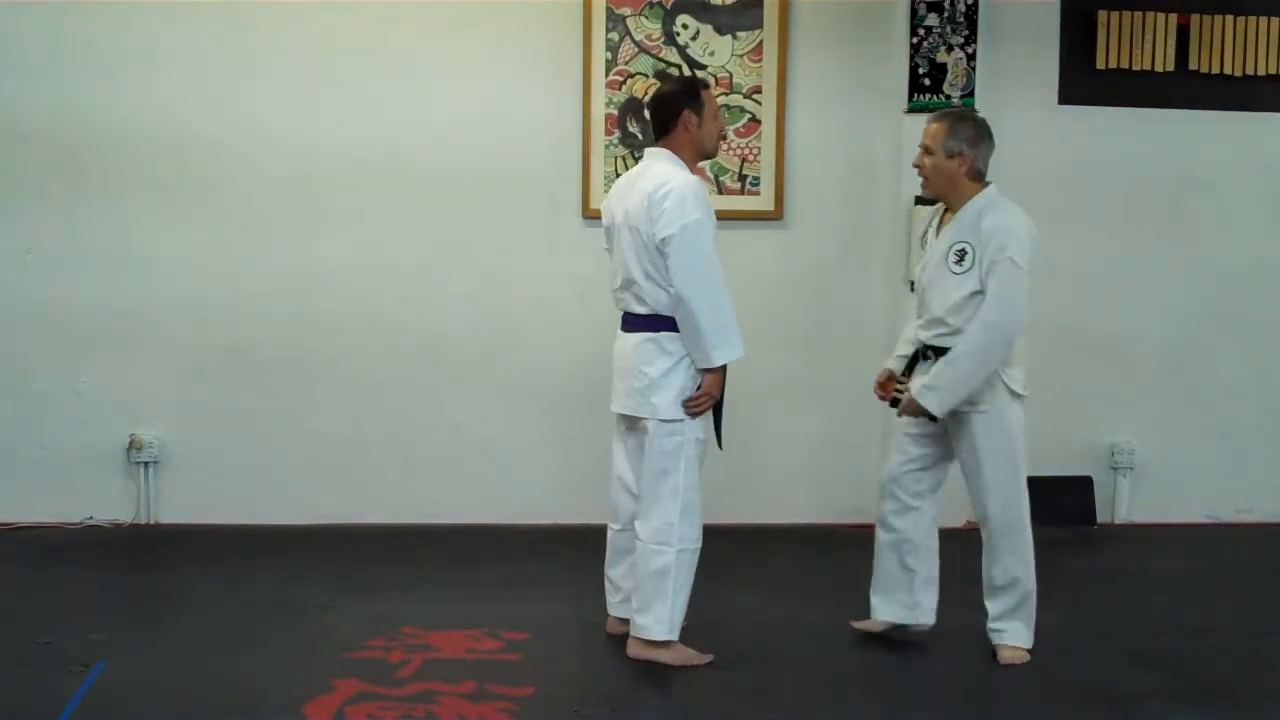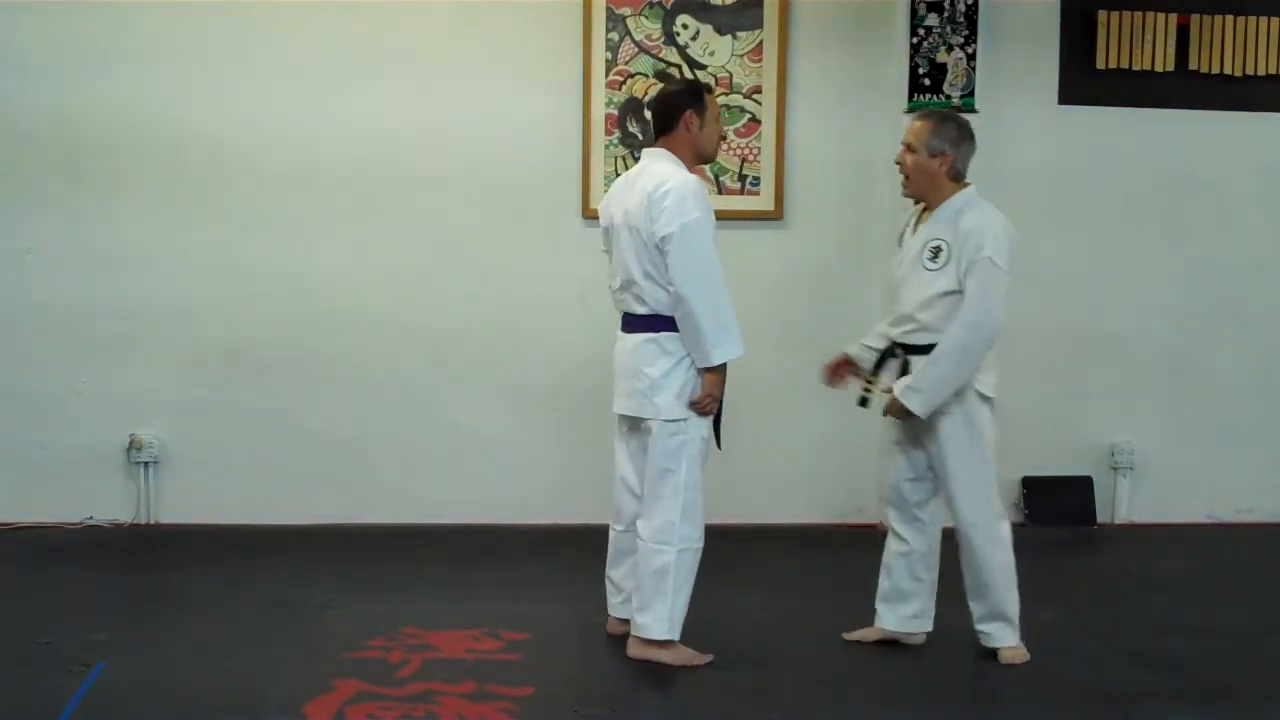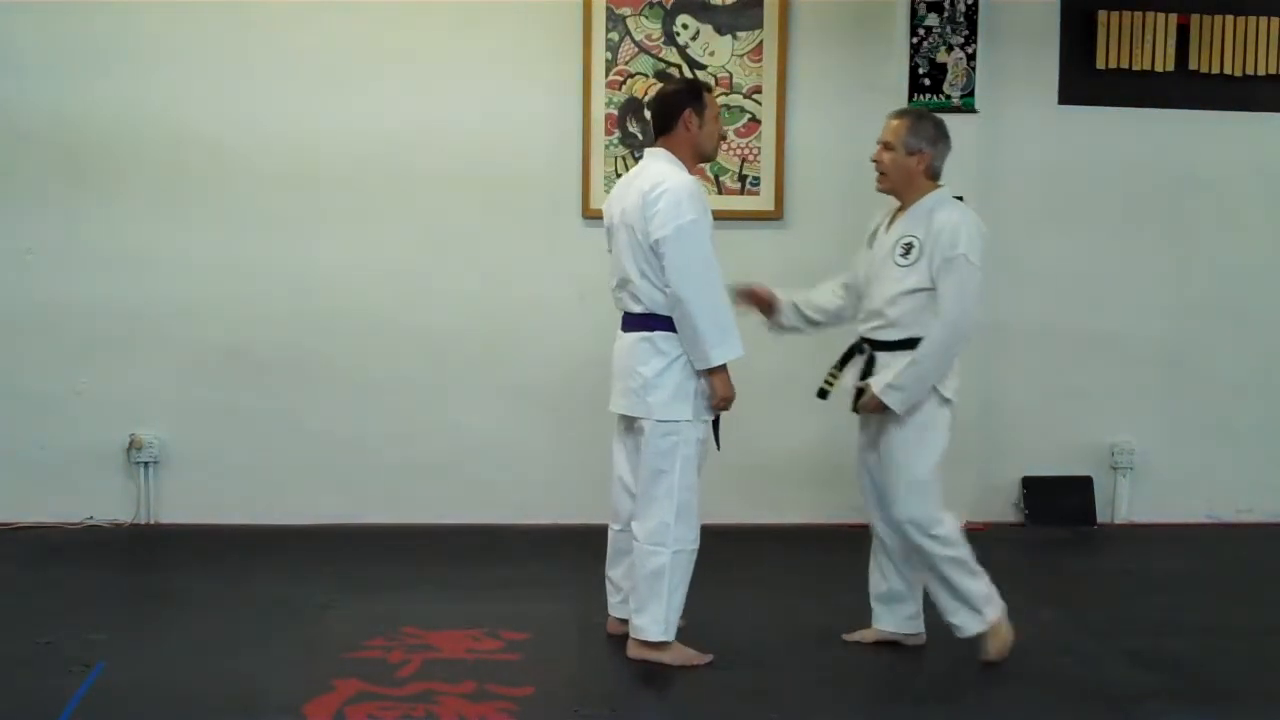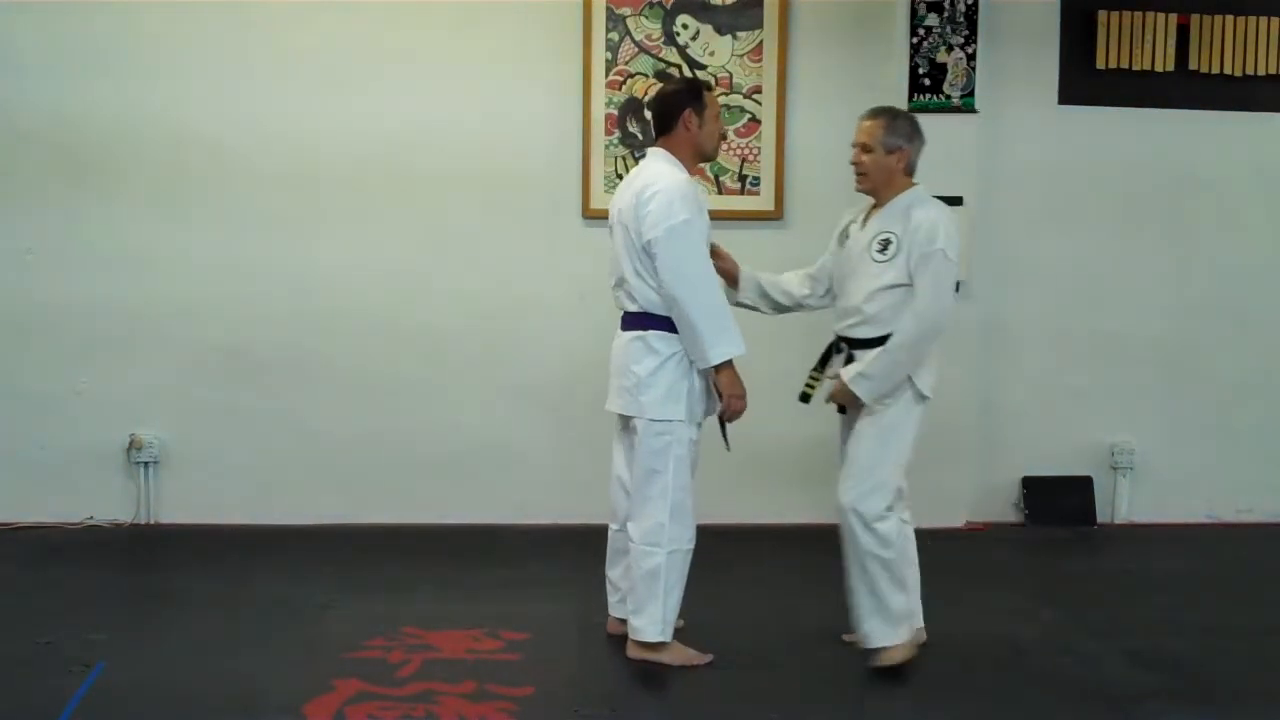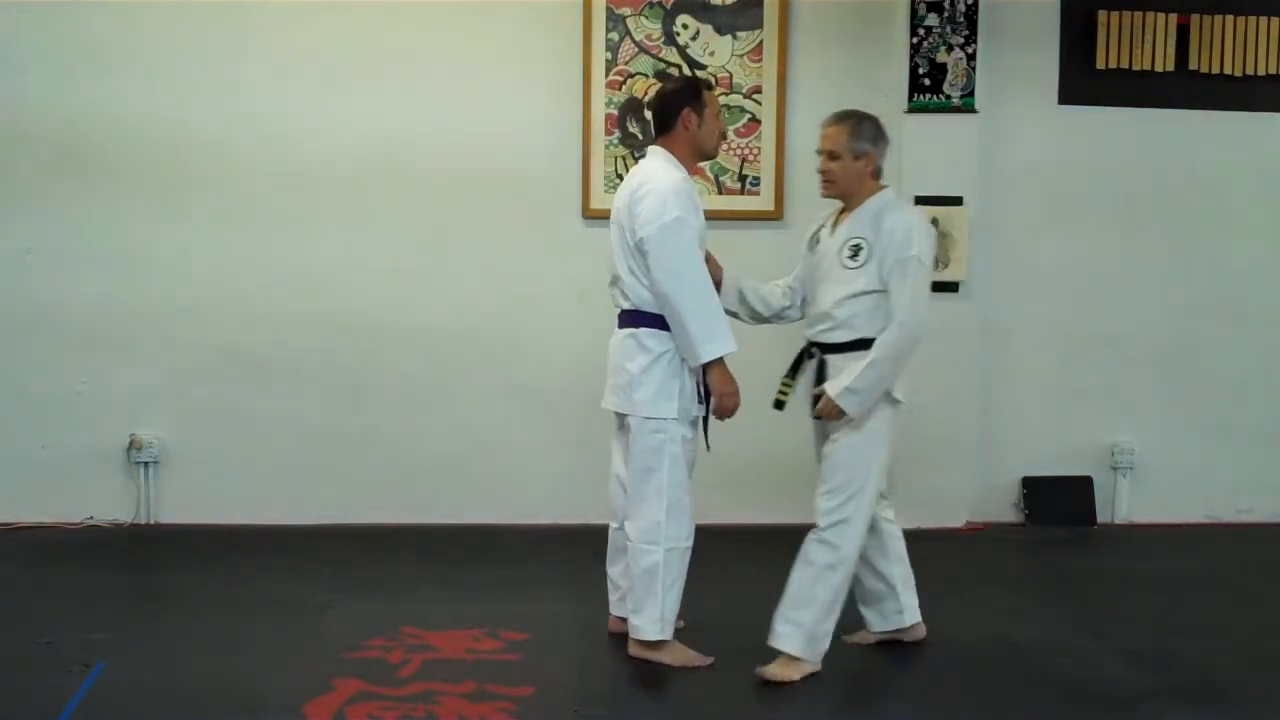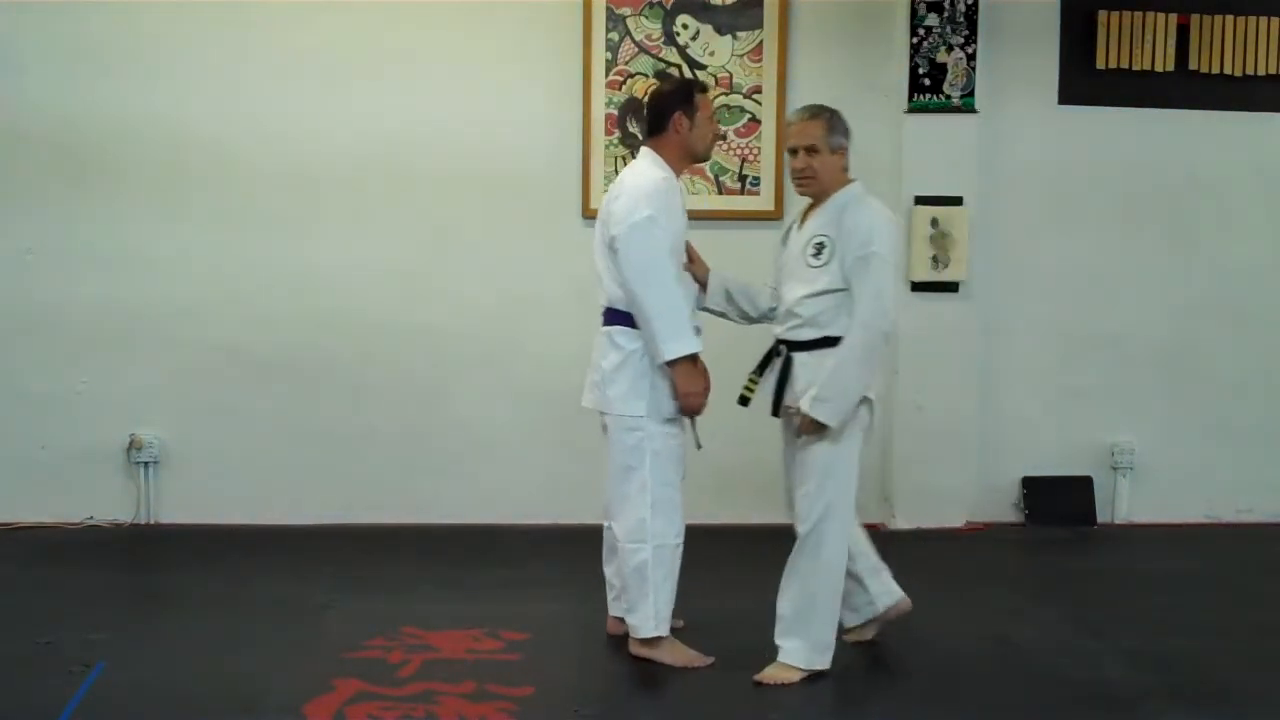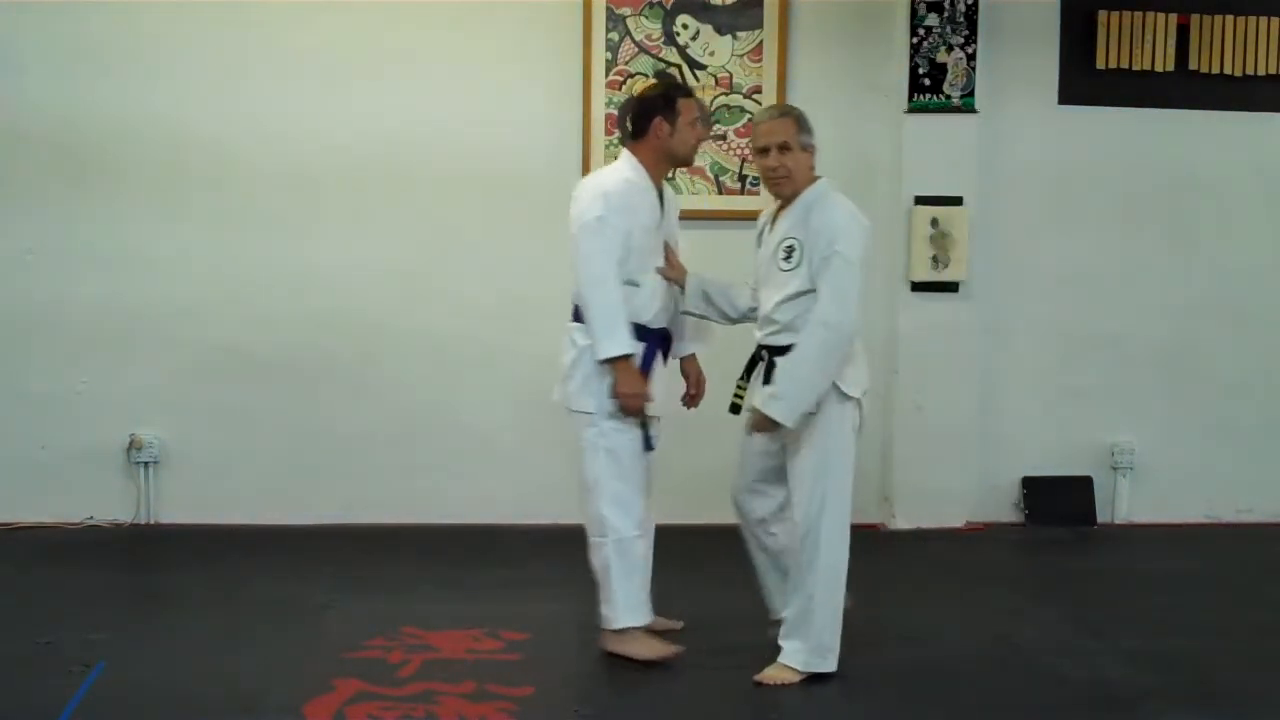
dt=0.2s
person 1, frame 1
left shoulder: (626, 185)
right shoulder: (682, 190)
right elbow: (697, 287)
right wrist: (714, 365)
left hip: (636, 347)
right hip: (670, 357)
left knee: (634, 494)
right knee: (670, 505)
left ankle: (625, 609)
right ankle: (652, 633)
person 1, frame 2
left shoulder: (623, 187)
right shoulder: (682, 188)
right elbow: (697, 286)
right wrist: (714, 365)
left hip: (636, 347)
right hip: (672, 358)
left knee: (636, 495)
right knee: (673, 505)
left ankle: (625, 609)
right ankle: (652, 633)
person 1, frame 3
left shoulder: (629, 185)
right shoulder: (679, 189)
right elbow: (694, 288)
right wrist: (717, 366)
left hip: (637, 348)
right hip: (670, 358)
left knee: (636, 495)
right knee: (668, 505)
left ankle: (626, 610)
right ankle: (650, 634)
person 1, frame 4
left shoulder: (638, 182)
right shoulder: (674, 190)
right elbow: (691, 288)
right wrist: (724, 366)
left hip: (640, 349)
right hip: (667, 358)
left knee: (635, 496)
right knee: (663, 505)
left ankle: (626, 609)
right ankle: (648, 634)
person 1, frame 5
left shoulder: (647, 180)
right shoulder: (669, 188)
right elbow: (682, 287)
left wrist: (701, 360)
right wrist: (716, 364)
left hip: (644, 351)
right hip: (661, 358)
left knee: (636, 496)
right knee: (662, 505)
left ankle: (628, 609)
right ankle: (650, 633)
person 1, frame 6
left shoulder: (654, 184)
right shoulder: (647, 188)
right elbow: (649, 285)
left wrist: (687, 356)
right wrist: (683, 362)
left hip: (644, 357)
right hip: (640, 358)
left knee: (632, 496)
right knee: (651, 502)
left ankle: (626, 608)
right ankle: (648, 631)
person 1, frame 7
left shoulder: (659, 196)
right shoulder: (607, 190)
right elbow: (600, 286)
left wrist: (685, 355)
right wrist: (622, 365)
left hip: (636, 356)
right hip: (609, 361)
left knee: (627, 492)
right knee: (618, 498)
left ankle: (627, 610)
right ankle: (624, 625)
person 2, frame 1
left shoulder: (1004, 225)
right shoulder: (940, 220)
left elbow: (998, 326)
left wrist: (933, 392)
right wrist: (899, 365)
left hip: (982, 388)
right hip: (931, 380)
left knee: (1002, 512)
right knee: (902, 489)
left ankle: (1010, 629)
right ankle: (900, 607)
person 2, frame 2
left shoulder: (981, 226)
right shoulder: (919, 220)
left elbow: (978, 326)
left wrist: (916, 392)
right wrist: (864, 354)
left hip: (954, 389)
right hip: (913, 382)
left knee: (975, 513)
right knee: (907, 505)
left ankle: (1002, 630)
right ankle: (901, 618)
person 2, frame 3
left shoulder: (954, 226)
right shoulder: (888, 222)
left elbow: (953, 323)
right elbow: (848, 295)
left wrist: (894, 388)
right wrist: (781, 306)
left hip: (916, 385)
right hip: (880, 379)
left knee: (915, 510)
right knee: (885, 507)
left ankle: (983, 612)
right ankle: (897, 620)
person 2, frame 4
left shoulder: (931, 221)
right shoulder: (856, 221)
left elbow: (927, 318)
right elbow: (813, 286)
left wrist: (864, 379)
right wrist: (741, 279)
left hip: (893, 379)
right hip: (855, 374)
left knee: (862, 502)
right knee: (876, 502)
left ankle: (893, 626)
right ankle: (896, 619)
person 2, frame 5
left shoulder: (903, 226)
right shoulder: (827, 226)
left elbow: (907, 325)
right elbow: (790, 299)
left wrist: (851, 392)
right wrist: (724, 283)
left hip: (864, 385)
right hip: (830, 381)
left knee: (836, 514)
right knee: (866, 506)
left ankle: (799, 644)
right ankle: (898, 618)
person 2, frame 6
left shoulder: (867, 220)
right shoulder: (802, 220)
left elbow: (873, 323)
right elbow: (775, 304)
left wrist: (825, 401)
right wrist: (708, 282)
left hip: (836, 385)
right hip: (798, 380)
left knee: (817, 518)
right knee: (818, 509)
left ankle: (803, 649)
right ankle: (878, 599)
person 2, frame 7
left shoulder: (836, 218)
right shoulder: (773, 219)
left elbow: (834, 322)
left wrist: (782, 399)
right wrist: (687, 282)
left hip: (820, 384)
right hip: (779, 379)
left knee: (814, 520)
right knee: (754, 496)
left ankle: (808, 651)
right ankle: (799, 603)
